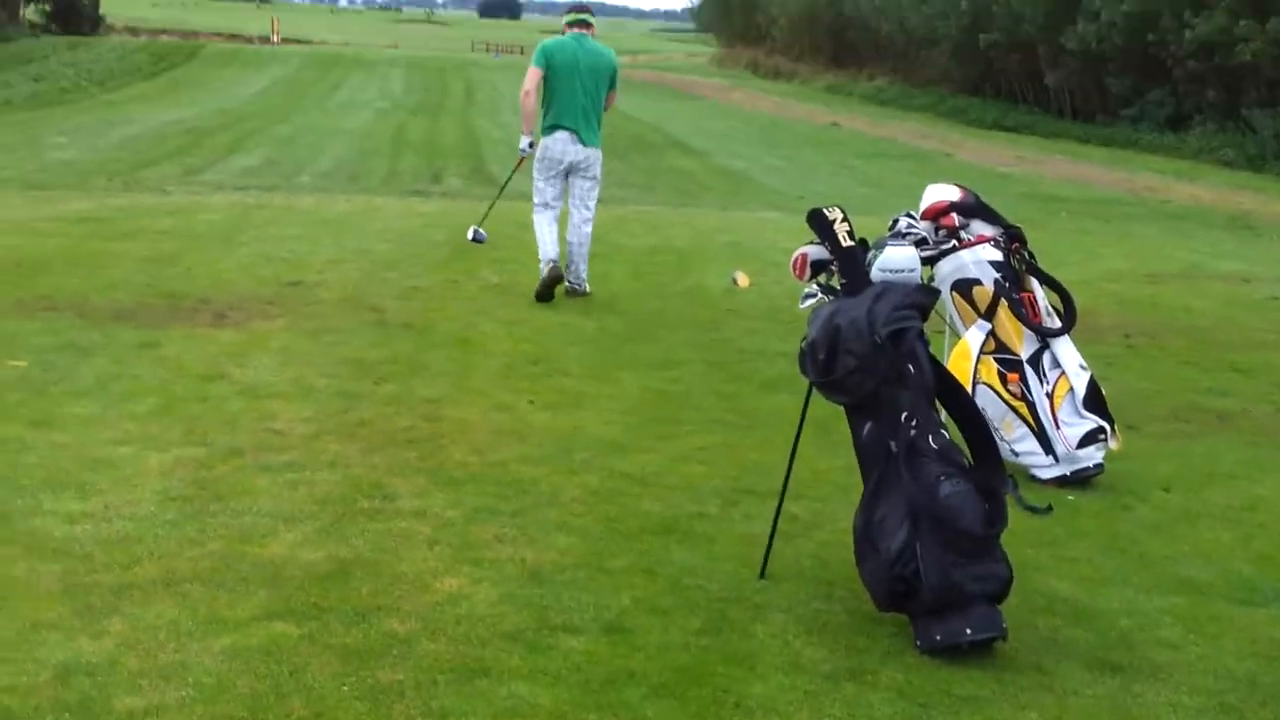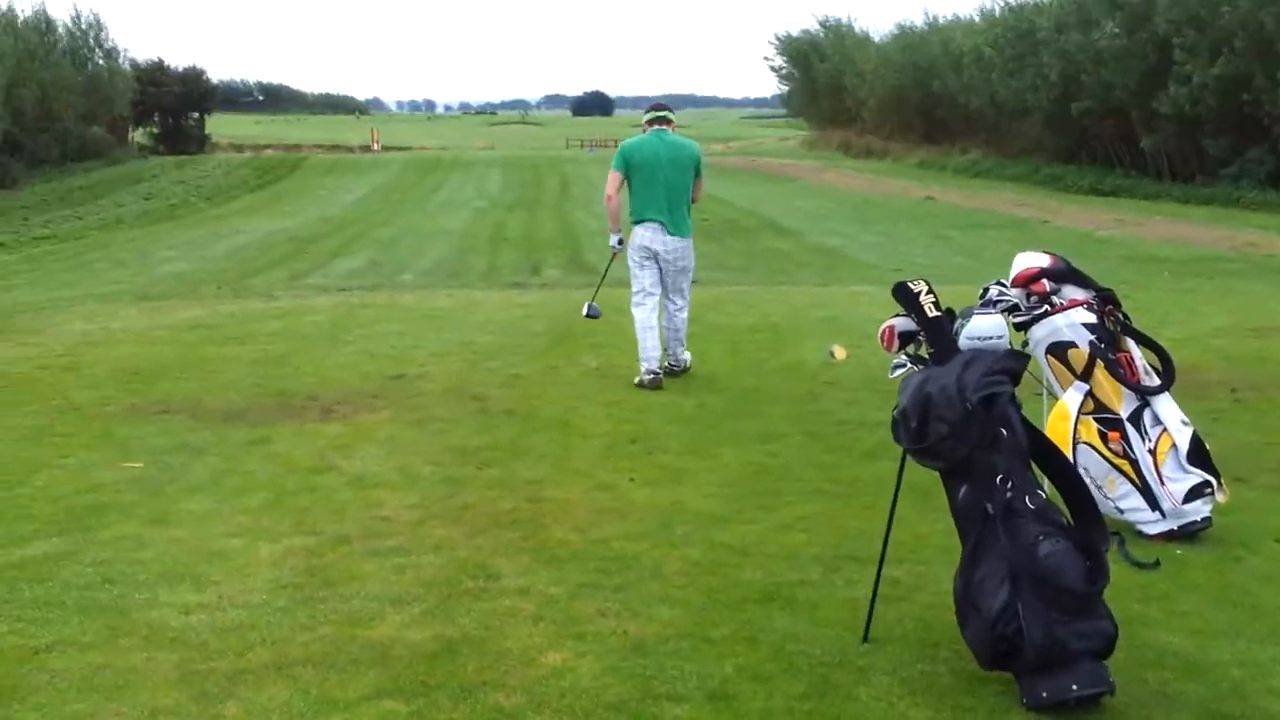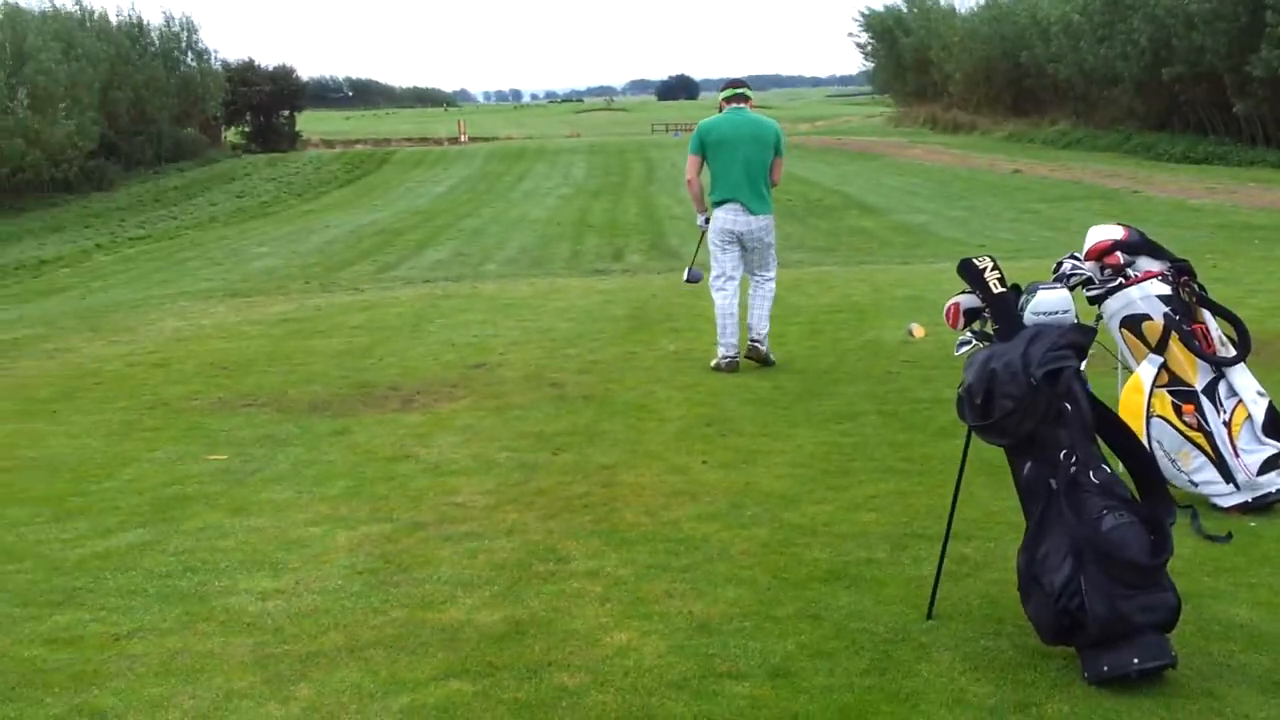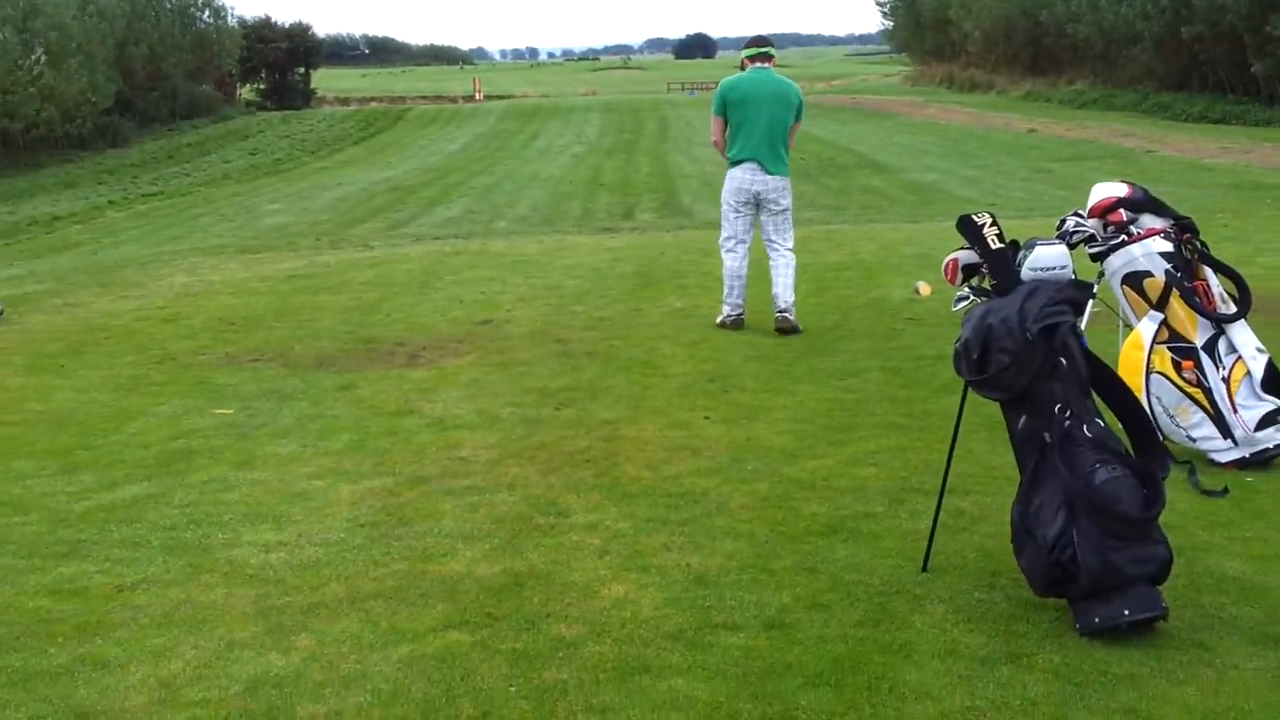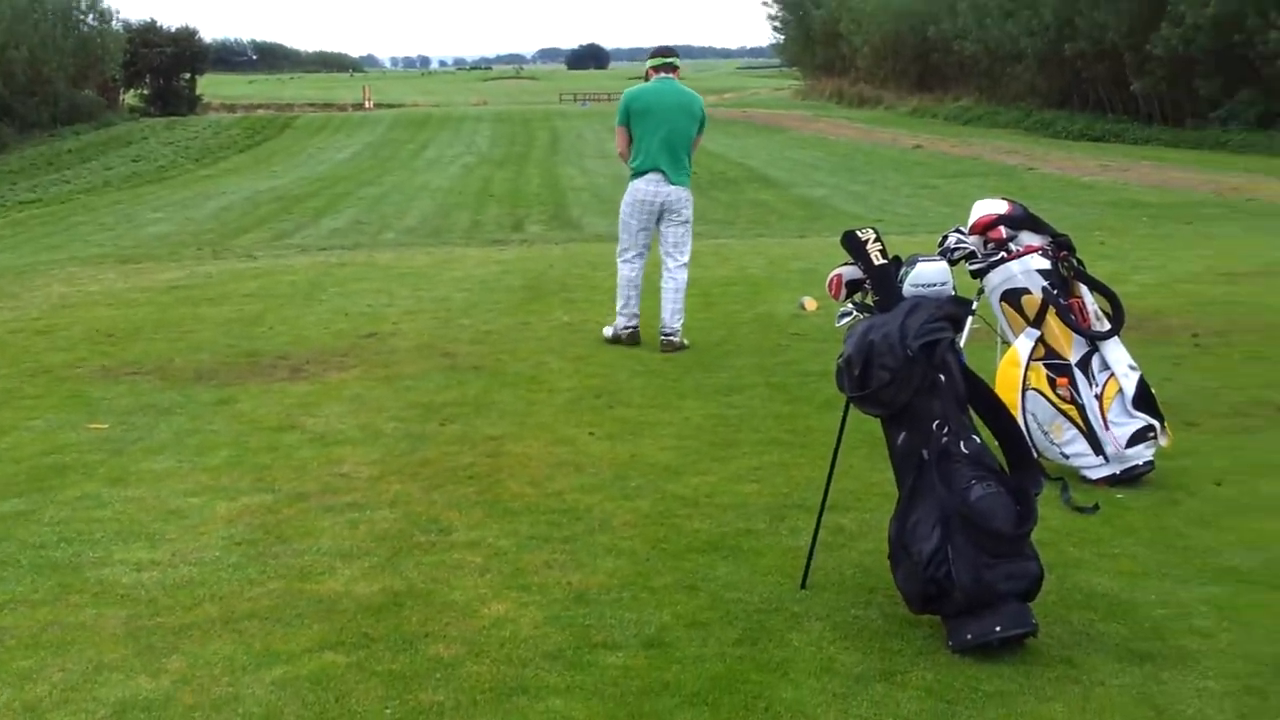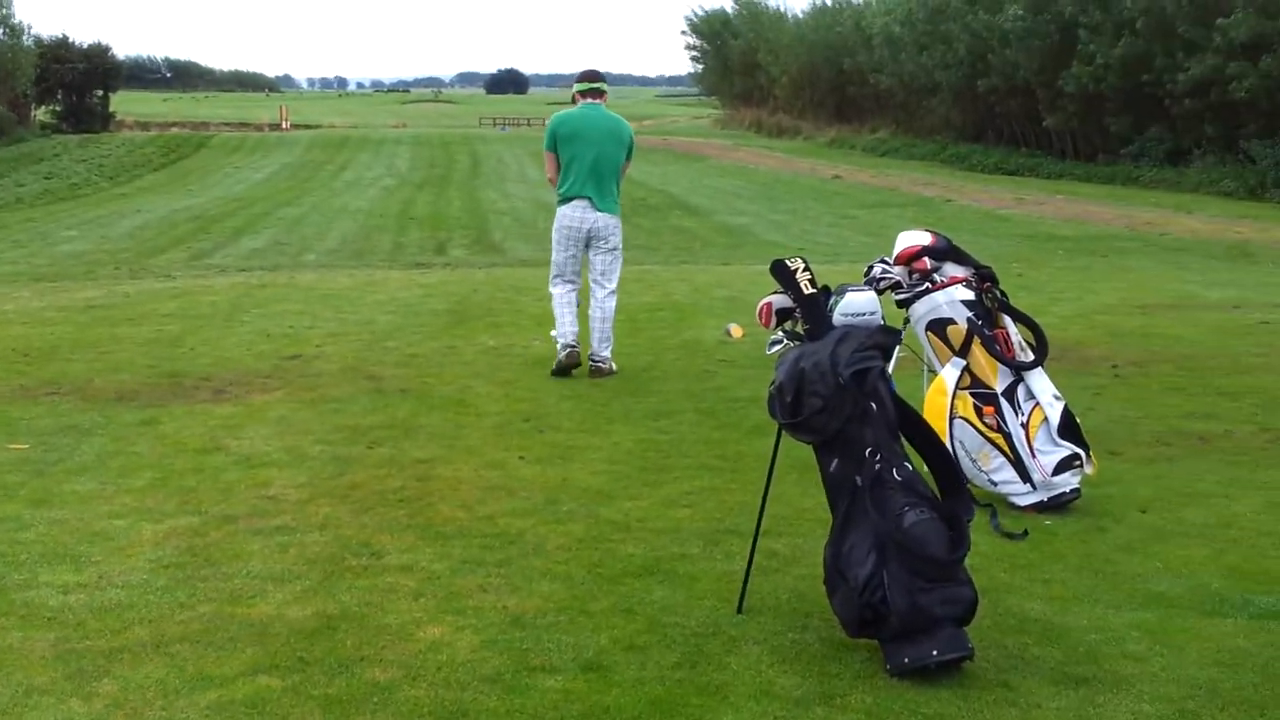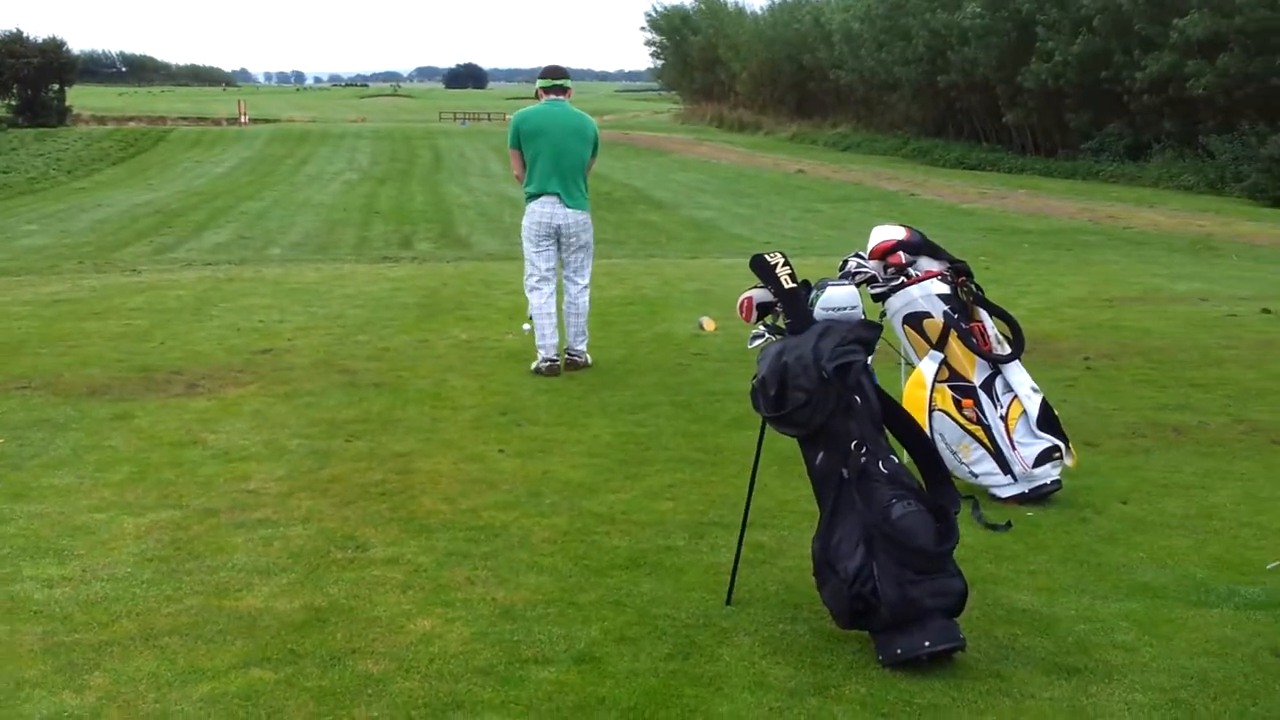
dt=0.2s
person 1, frame 1
left shoulder: (549, 48)
right shoulder: (608, 57)
left elbow: (528, 93)
left wrist: (526, 136)
left hip: (554, 144)
right hip: (588, 149)
left knee: (546, 209)
right knee: (582, 217)
left ankle: (551, 266)
right ankle: (577, 281)
person 1, frame 2
left shoulder: (629, 148)
right shoulder: (691, 149)
left elbow: (611, 194)
left wrist: (615, 233)
left hip: (643, 235)
right hip: (679, 237)
left knee: (645, 303)
right knee: (677, 304)
left ankle: (650, 370)
right ankle: (676, 361)
person 1, frame 3
left shoulder: (706, 127)
right shoulder: (771, 128)
left elbow: (691, 178)
right elbow: (775, 179)
left wrist: (701, 212)
left hip: (723, 216)
right hip: (760, 217)
left knee: (725, 287)
right knee: (763, 279)
left ankle: (728, 354)
right ankle: (758, 341)
person 1, frame 4
left shoulder: (728, 86)
right shoulder: (793, 90)
left elbow: (717, 138)
right elbow: (789, 141)
left hip: (740, 176)
right hip: (776, 178)
left knee: (734, 247)
right knee: (781, 247)
left ankle: (733, 313)
right ankle: (784, 310)
person 1, frame 5
left shoulder: (632, 96)
right shoulder: (696, 102)
left elbow: (622, 149)
right elbow: (691, 148)
left hip: (642, 187)
right hip: (678, 190)
left knee: (630, 258)
right knee: (675, 264)
left ankle: (627, 326)
right ankle: (671, 333)
person 1, frame 6
left shoulder: (559, 121)
right shoulder: (624, 128)
left elbow: (551, 175)
left hip: (569, 213)
right hip: (607, 216)
left knee: (562, 284)
right knee: (604, 290)
left ankle: (568, 346)
right ankle: (600, 359)
person 1, frame 7
left shoulder: (522, 119)
right shoulder: (588, 124)
left elbow: (518, 172)
left hip: (539, 210)
right hip: (577, 212)
left knee: (540, 286)
right knee: (577, 286)
left ankle: (548, 357)
right ankle: (576, 353)
